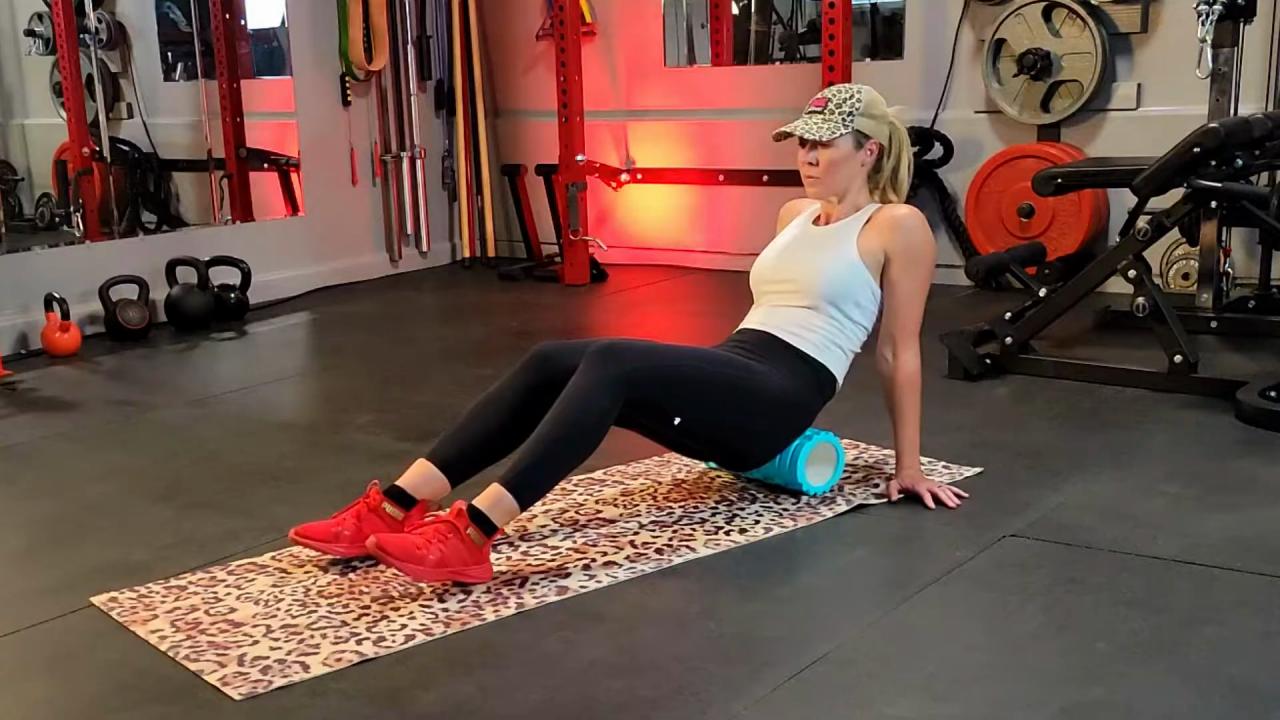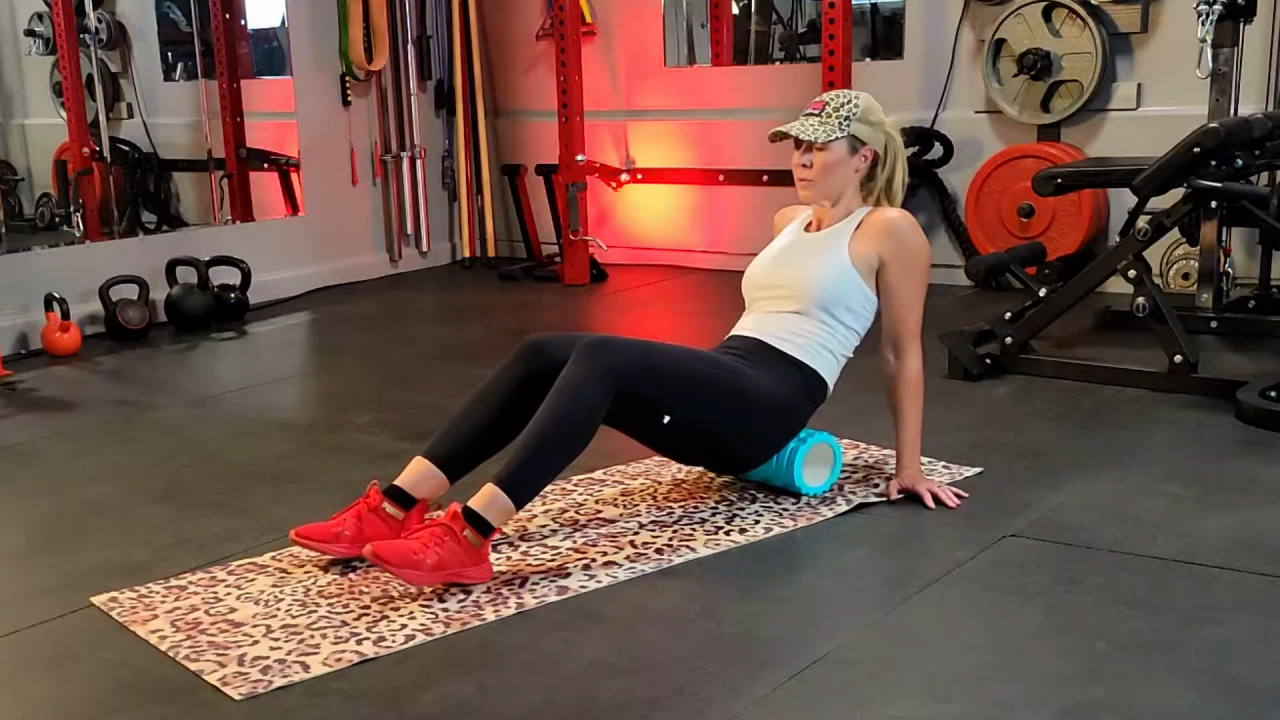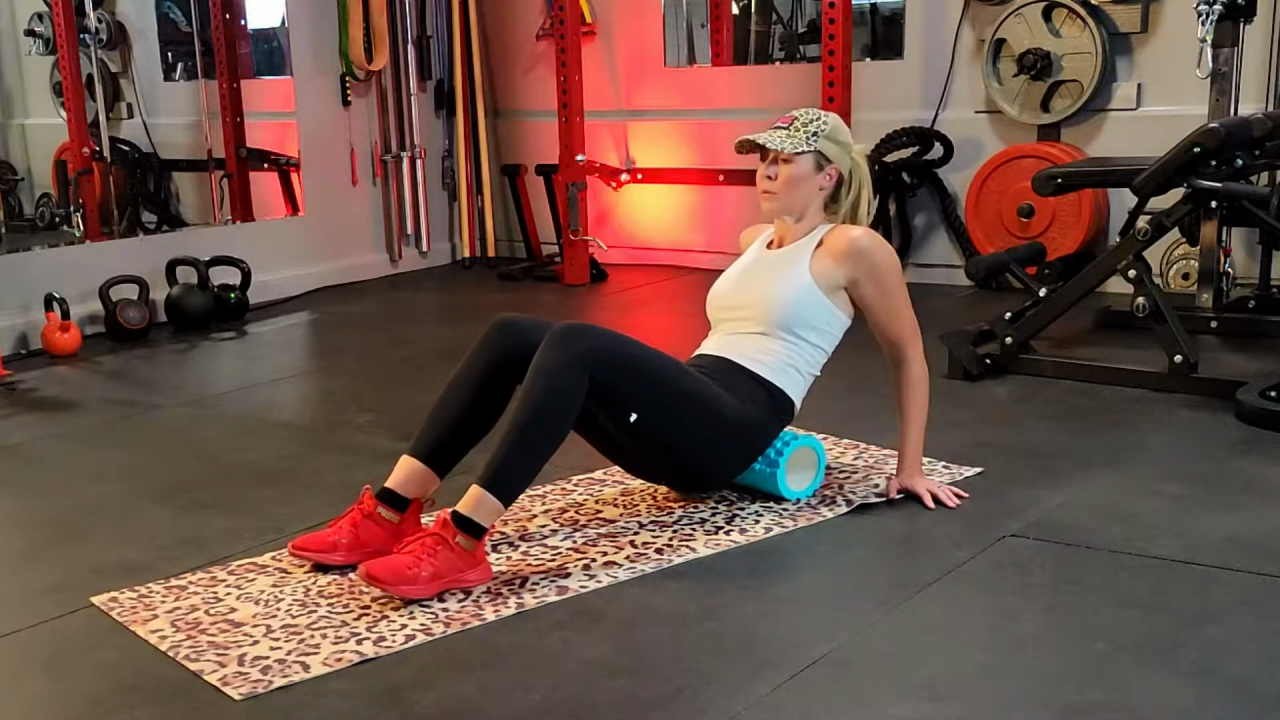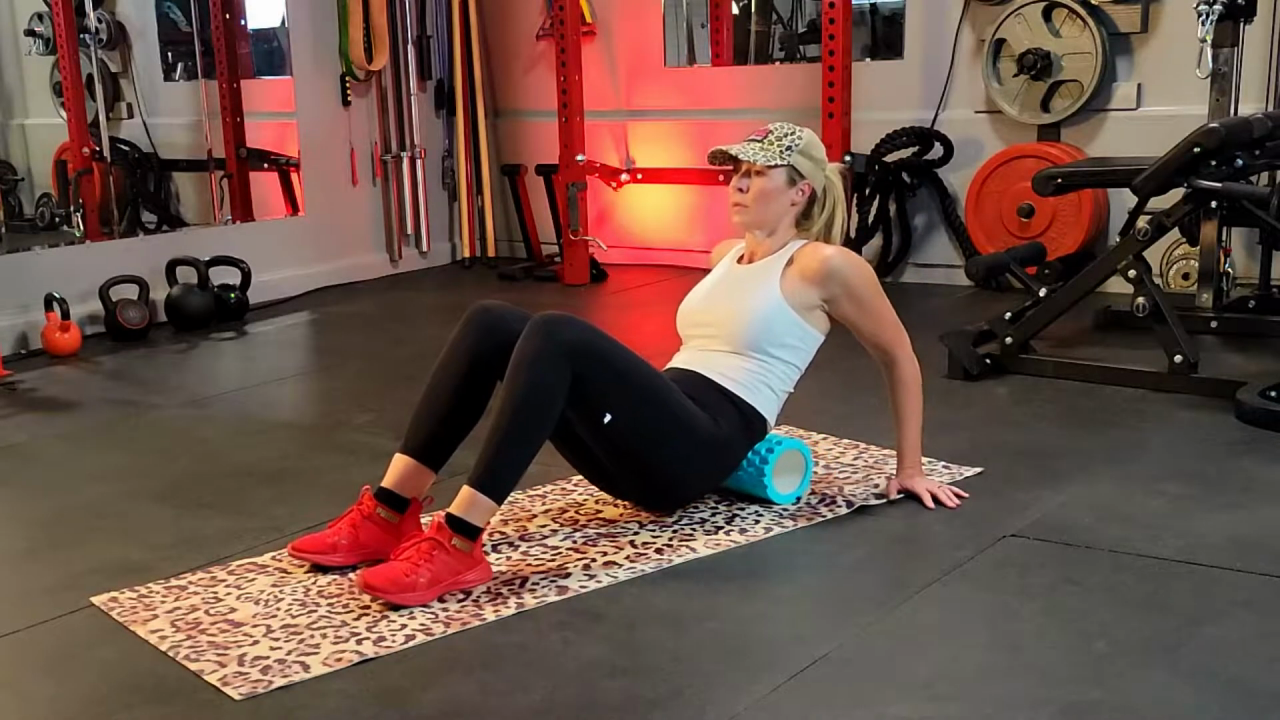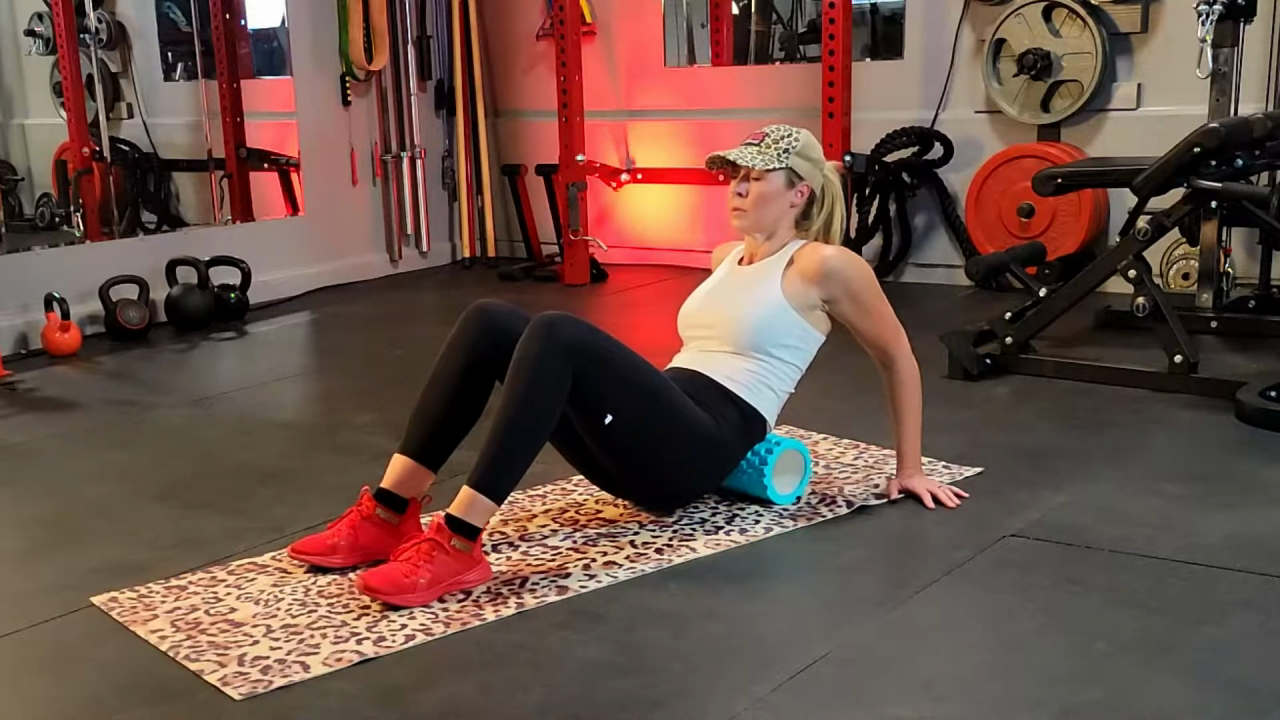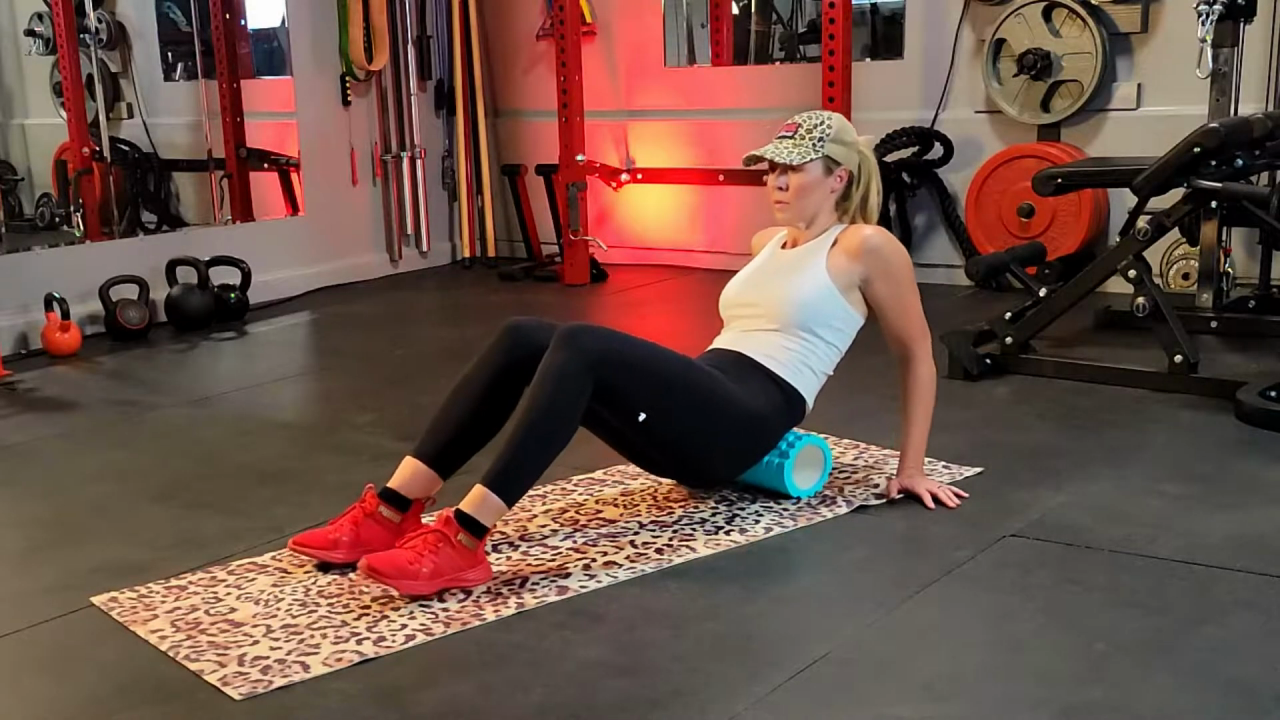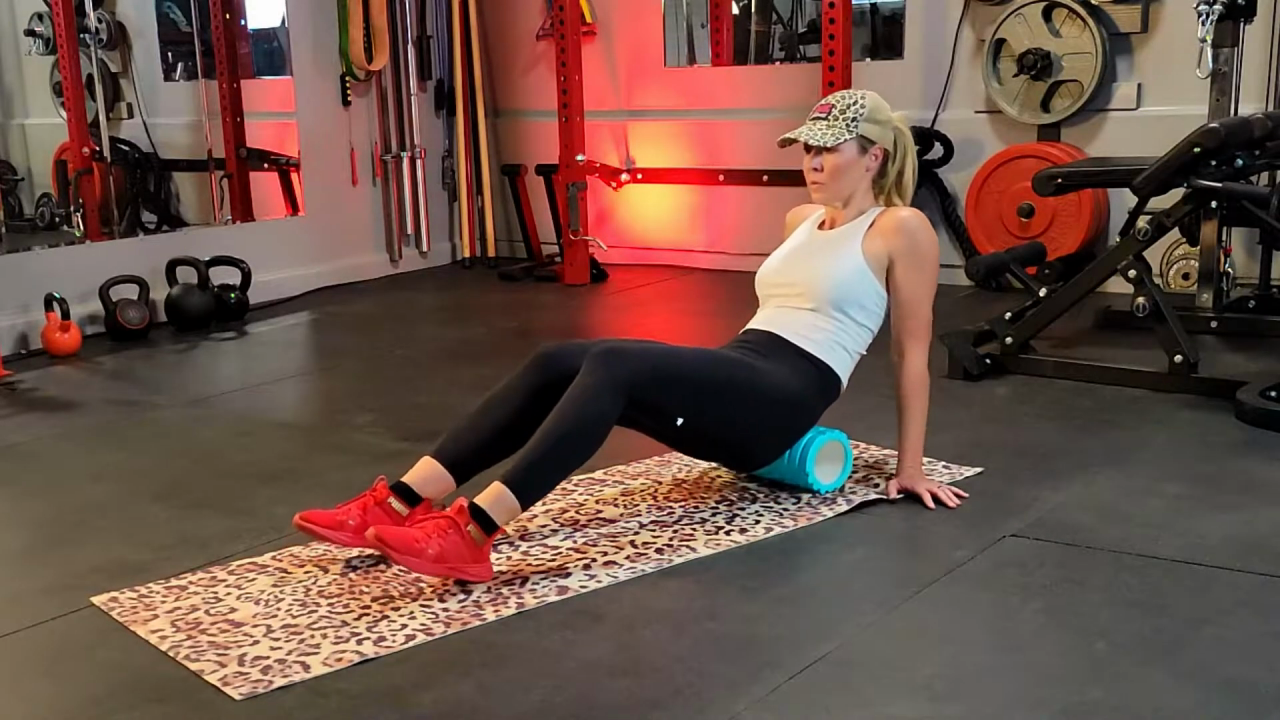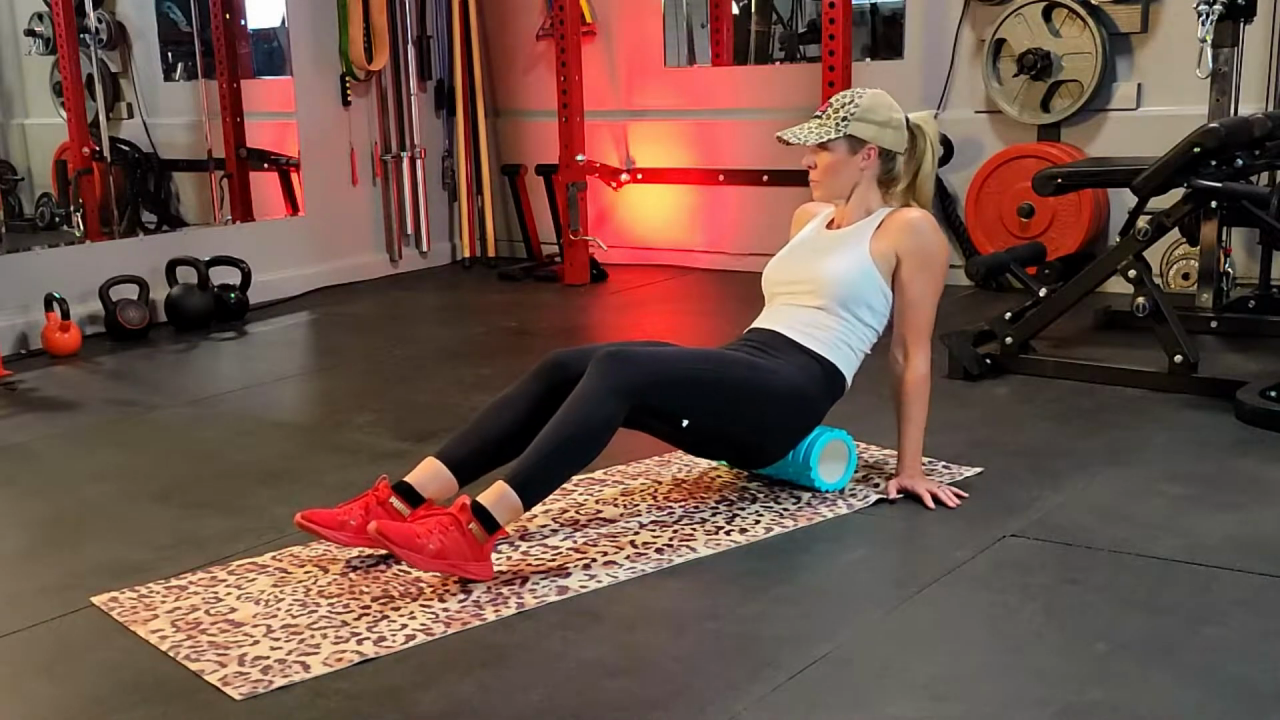
dt=0.5s
person 1, frame 1
left shoulder: (899, 226)
right shoulder: (795, 214)
left elbow: (900, 352)
left wrist: (909, 466)
left hip: (776, 400)
right hip: (727, 377)
left knee: (612, 363)
right knee: (549, 365)
left ankle: (470, 535)
right ankle: (392, 509)
person 1, frame 2
left shoulder: (890, 231)
right shoulder: (790, 221)
left elbow: (903, 354)
left wrist: (910, 466)
left hip: (768, 405)
right hip: (720, 382)
left knee: (601, 358)
right knee: (539, 355)
left ankle: (468, 536)
right ankle: (394, 509)
person 1, frame 3
left shoulder: (852, 248)
right shoulder: (753, 241)
left elbow: (908, 355)
left wrist: (911, 467)
left hip: (732, 430)
right hip: (678, 418)
left knee: (575, 343)
right knee: (510, 336)
left ankle: (462, 543)
right ankle: (391, 513)
person 1, frame 4
left shoulder: (824, 265)
right shoulder: (726, 257)
left elbow: (899, 357)
left wrist: (911, 467)
left hip: (702, 446)
right hip: (649, 434)
left knee: (554, 333)
right knee: (488, 322)
left ankle: (458, 544)
right ankle: (388, 513)
person 1, frame 5
left shoulder: (824, 266)
right shoulder: (726, 257)
left elbow: (898, 358)
left wrist: (910, 468)
left hip: (700, 448)
right hip: (646, 436)
left knee: (556, 334)
right knee: (488, 322)
left ankle: (457, 543)
right ankle: (387, 514)
person 1, frame 6
left shoulder: (867, 246)
right shoulder: (767, 243)
left elbow: (918, 355)
left wrist: (912, 468)
left hip: (743, 423)
right hip: (693, 406)
left knee: (580, 345)
right knee: (521, 339)
left ankle: (462, 542)
right ankle: (391, 511)
person 1, frame 7
left shoulder: (902, 229)
right shoulder: (802, 220)
left elbow: (911, 352)
left wrist: (911, 467)
left hip: (781, 400)
right hip: (733, 376)
left knee: (614, 368)
right knee: (553, 365)
left ankle: (470, 533)
right ankle: (399, 504)
person 1, frame 8
left shoulder: (910, 230)
right shoulder: (809, 219)
left elbow: (913, 355)
left wrist: (910, 467)
left hip: (786, 398)
right hip: (737, 372)
left knee: (619, 371)
right knee: (561, 370)
left ankle: (473, 531)
right ankle: (401, 503)
